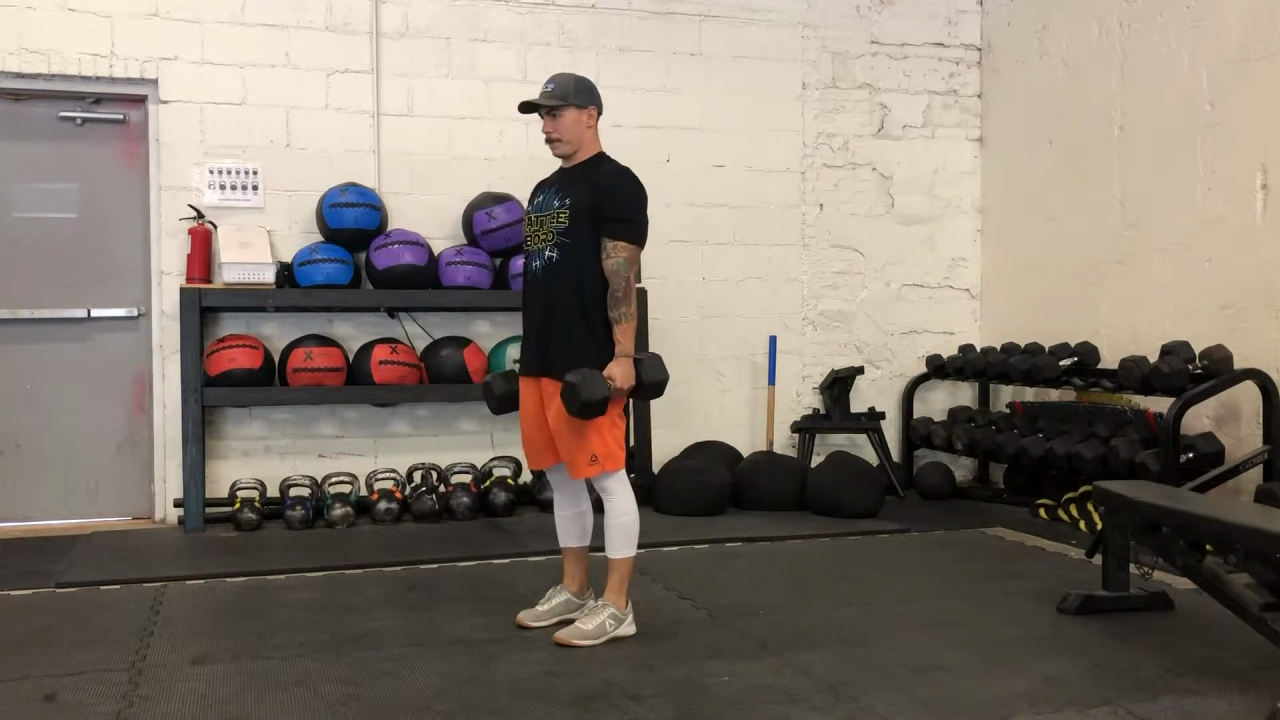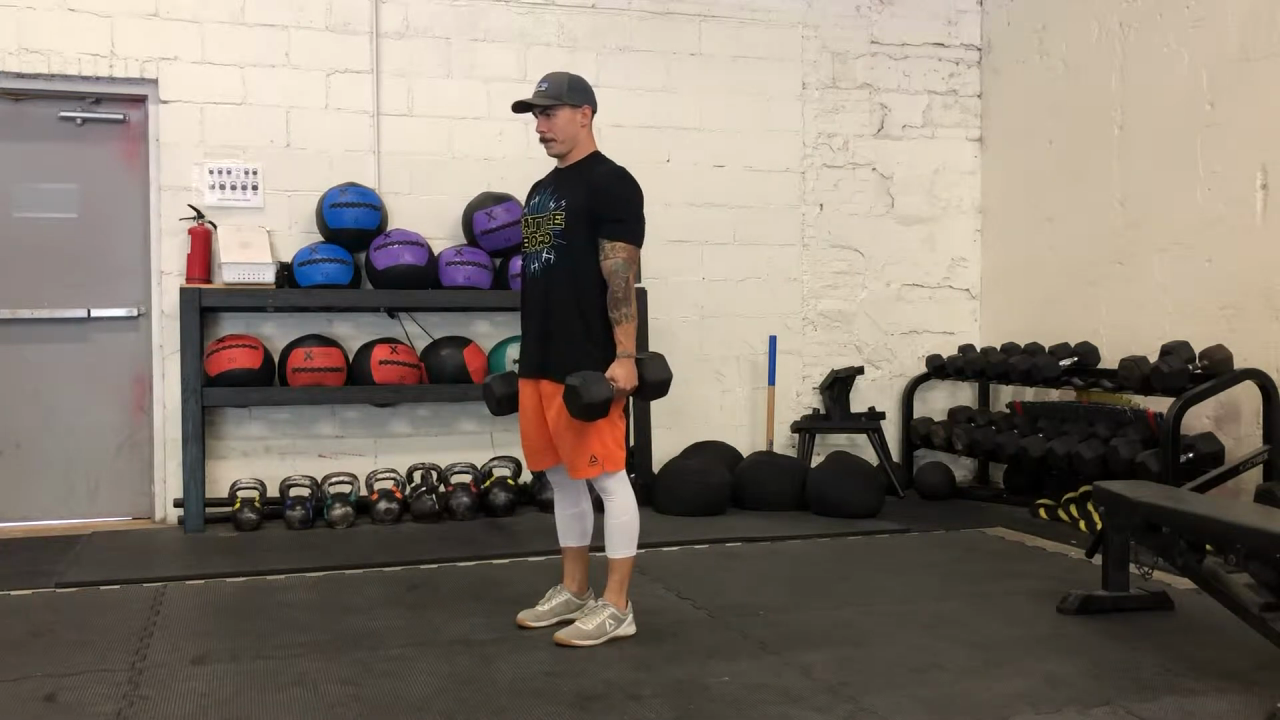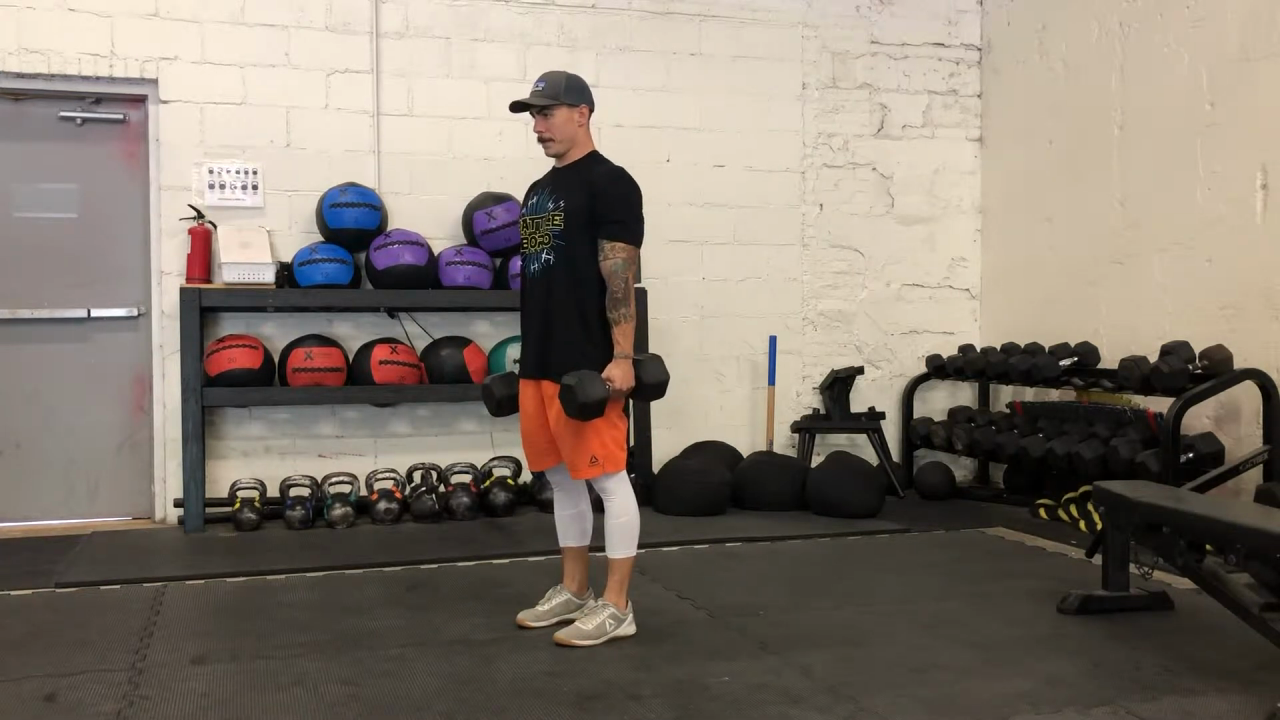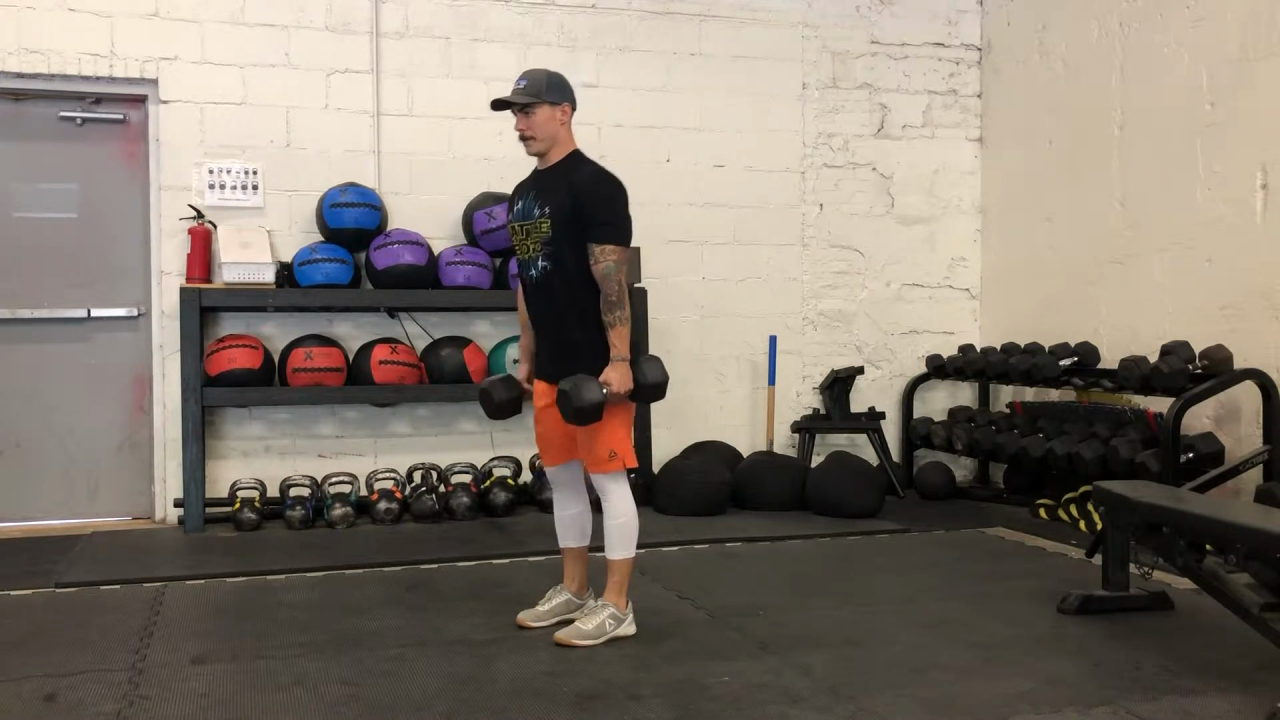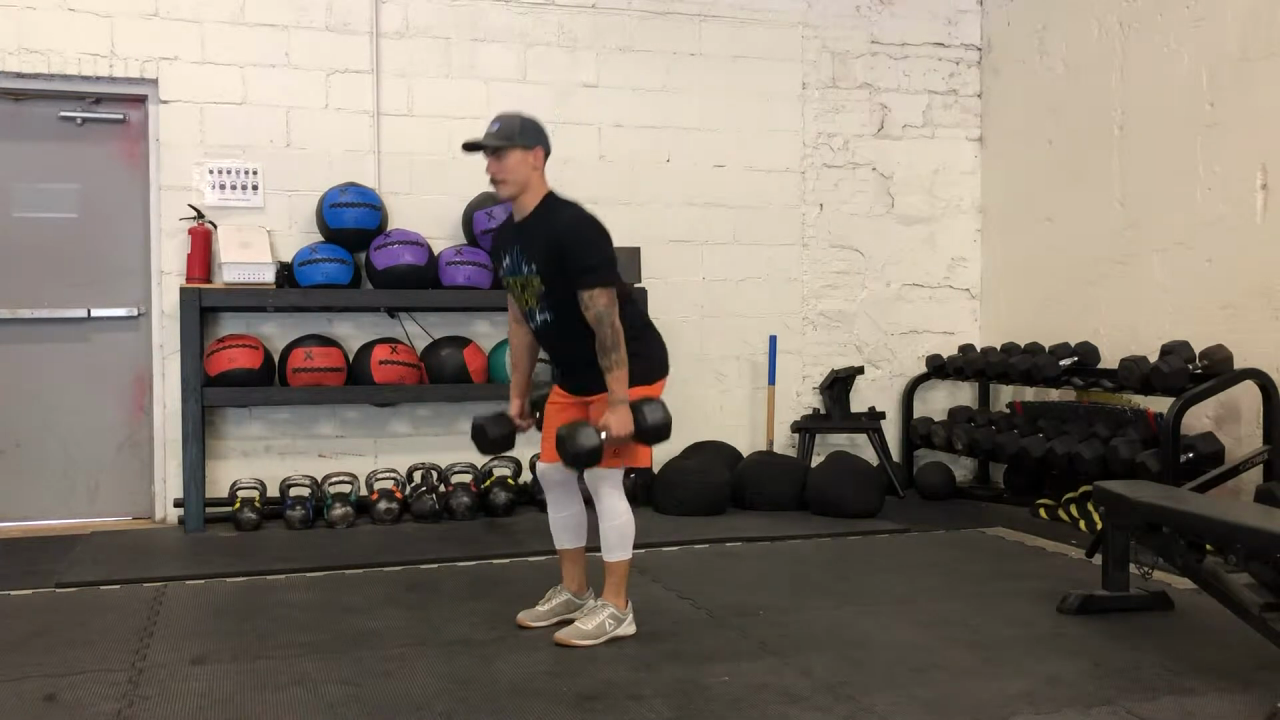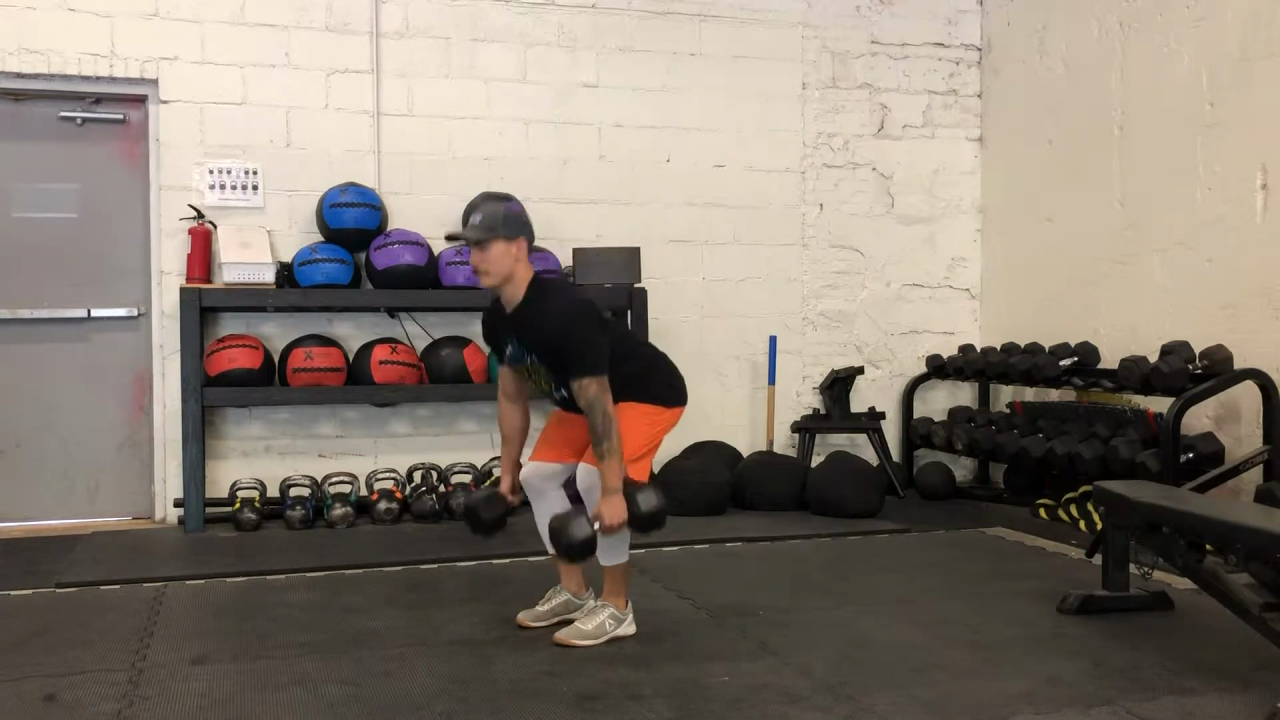
dt=0.3s
person 1, frame 1
left shoulder: (614, 184)
right shoulder: (546, 189)
left elbow: (621, 276)
left wrist: (623, 355)
right wrist: (529, 356)
left hip: (587, 364)
right hip: (541, 361)
left knee: (606, 477)
right knee: (561, 477)
left ankle: (615, 606)
right ankle: (573, 591)
person 1, frame 2
left shoulder: (609, 183)
right shoulder: (542, 190)
left elbow: (621, 277)
left wrist: (625, 356)
right wrist: (530, 358)
left hip: (587, 365)
right hip: (540, 363)
left knee: (607, 477)
right knee: (562, 477)
left ankle: (616, 606)
right ankle: (573, 591)
person 1, frame 3
left shoulder: (608, 183)
right shoulder: (539, 191)
left elbow: (620, 277)
left wrist: (622, 358)
right wrist: (529, 359)
left hip: (589, 365)
right hip: (541, 364)
left knee: (607, 478)
right knee: (561, 477)
left ankle: (616, 607)
right ankle: (573, 592)
person 1, frame 4
left shoulder: (592, 184)
right shoulder: (524, 193)
left elbow: (612, 278)
left wrist: (619, 360)
right wrist: (527, 359)
left hip: (595, 368)
right hip: (553, 366)
left knee: (607, 476)
right knee: (563, 477)
left ankle: (616, 607)
right ankle: (573, 591)
person 1, frame 5
left shoulder: (571, 228)
right shoulder: (506, 237)
left elbow: (606, 320)
right elbow: (521, 320)
left wrist: (619, 403)
right wrist: (517, 394)
left hip: (631, 367)
right hip: (574, 373)
left knee: (602, 474)
right knee: (553, 472)
left ankle: (616, 608)
right ankle: (574, 591)
person 1, frame 6
left shoulder: (563, 312)
right shoulder: (498, 319)
left elbow: (600, 408)
right elbow: (512, 398)
left wrist: (614, 493)
right wrist: (508, 471)
left hip: (648, 393)
left knee: (591, 480)
right knee: (539, 476)
left ankle: (615, 608)
right ankle: (573, 592)
